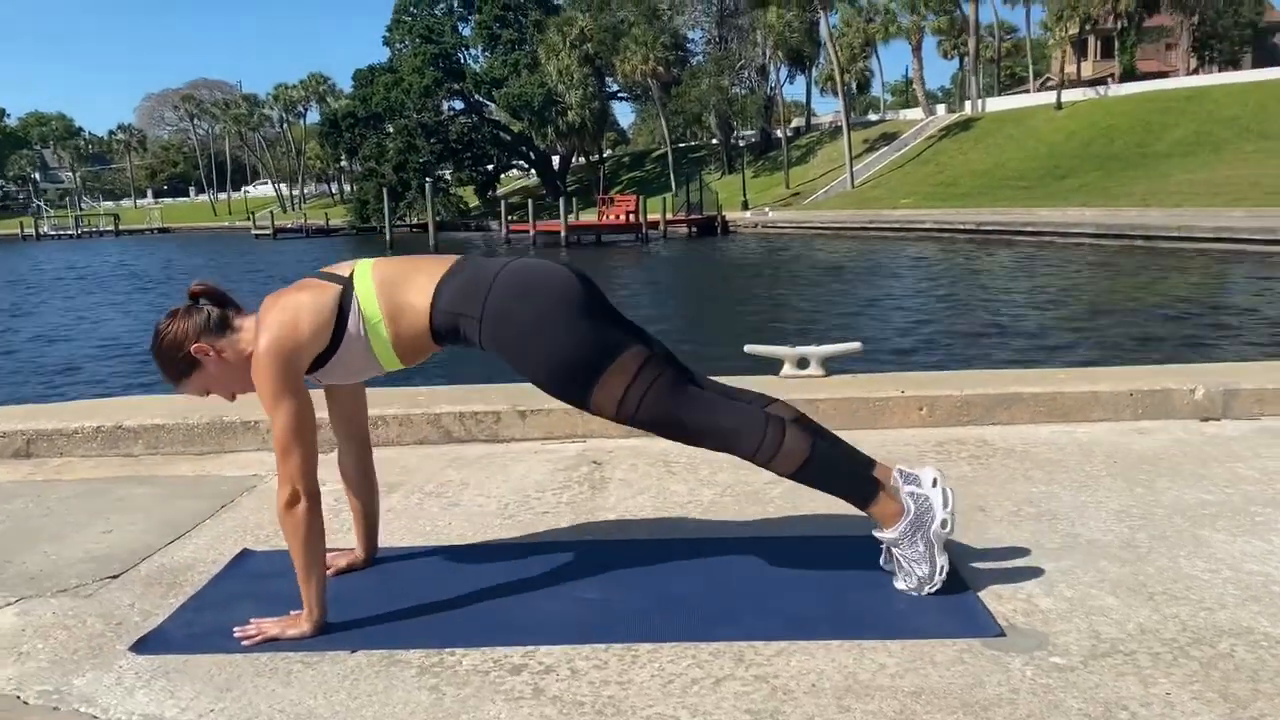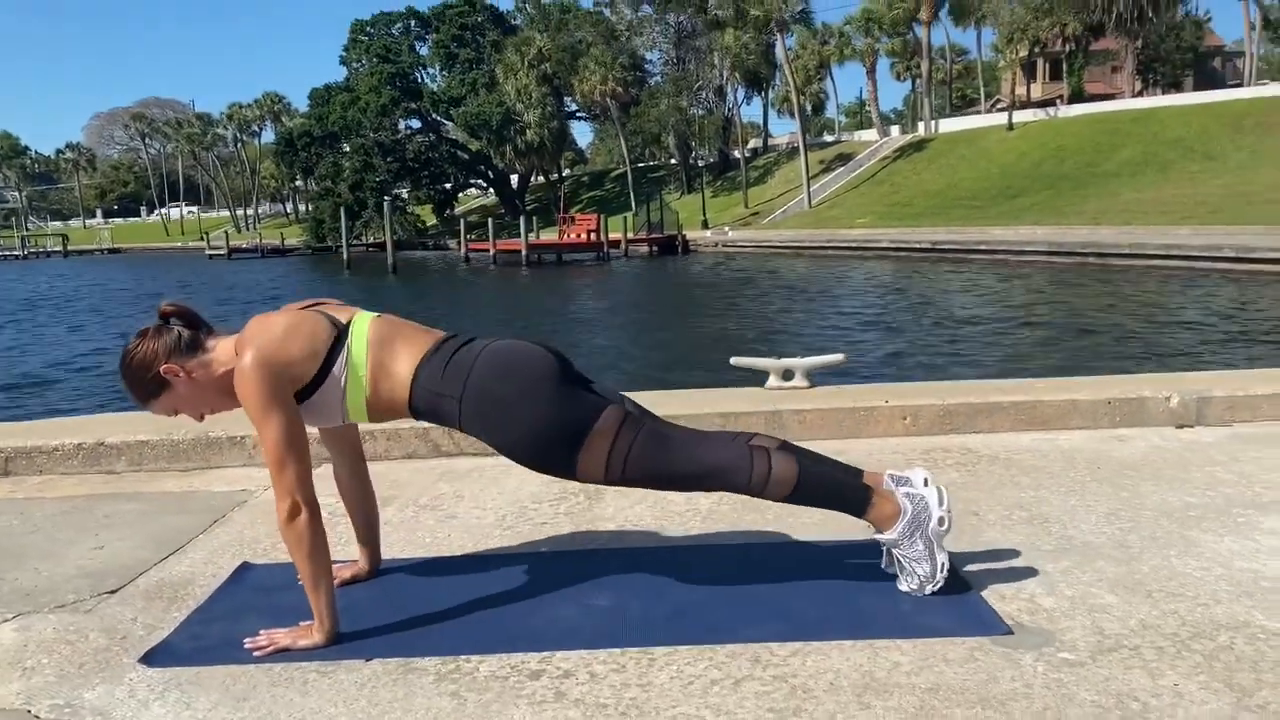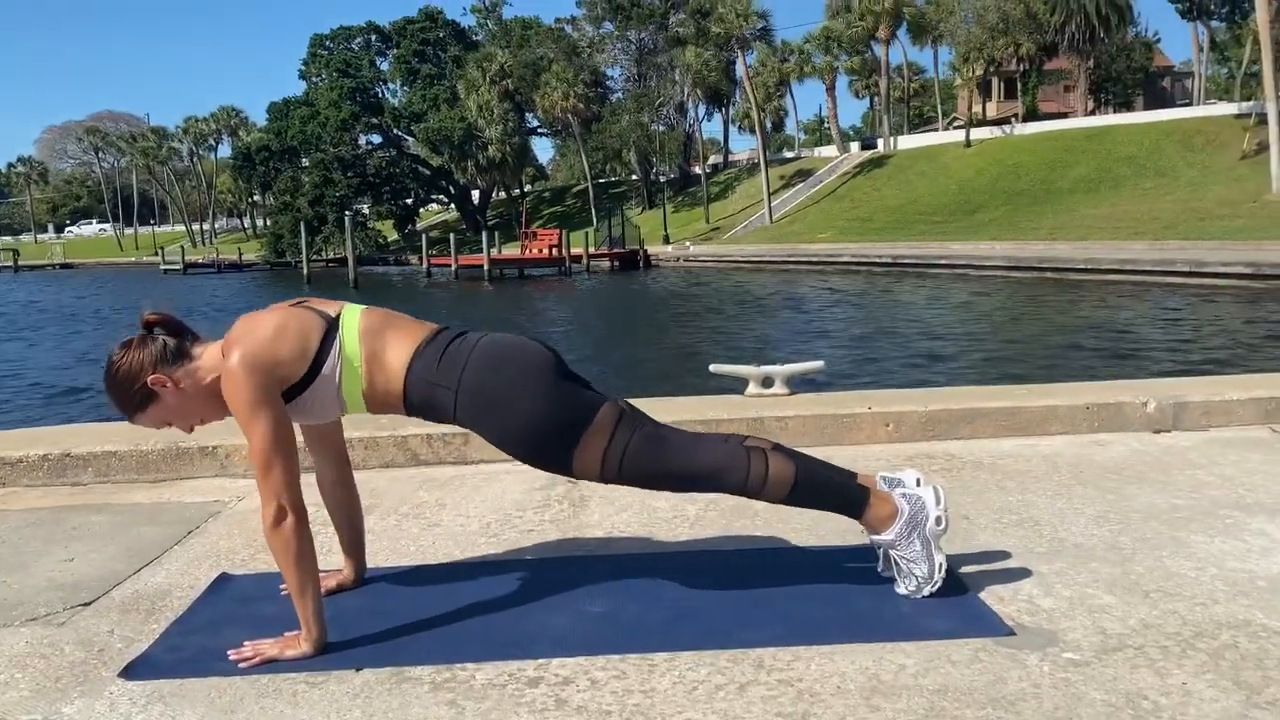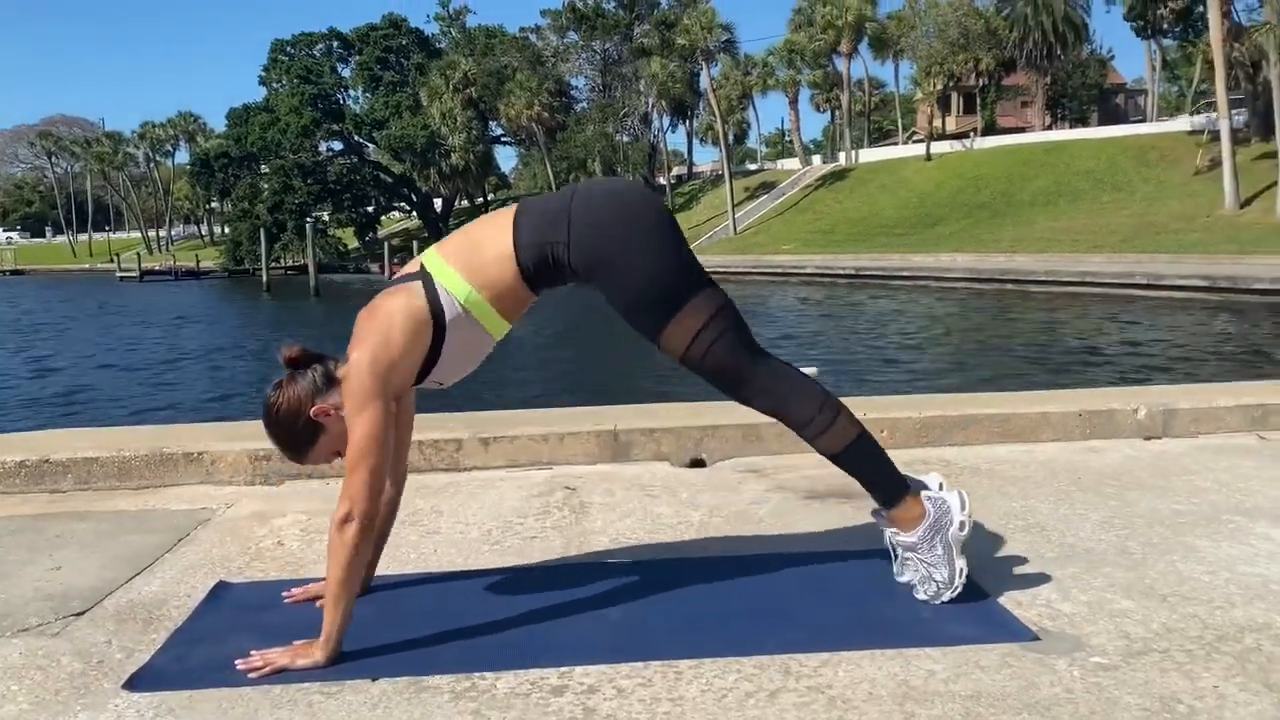
dt=0.5s
person 1, frame 1
left shoulder: (272, 343)
right shoulder: (309, 327)
left elbow: (295, 490)
right elbow: (353, 444)
left wrist: (310, 612)
right wrist: (366, 547)
left hip: (516, 309)
right hip: (526, 290)
left knee: (695, 414)
right knee: (701, 397)
left ankle: (894, 504)
right ankle: (893, 485)
person 1, frame 2
left shoulder: (254, 365)
right shoulder: (290, 336)
left elbow: (293, 502)
right elbow: (345, 450)
left wrist: (320, 622)
right wrist: (367, 558)
left hip: (499, 397)
right hip: (509, 371)
left knee: (689, 461)
right knee: (688, 450)
left ankle: (893, 507)
right ankle: (885, 488)
person 1, frame 3
left shoulder: (241, 366)
right shoulder: (278, 341)
left elbow: (281, 508)
right elbow: (330, 460)
left wrist: (308, 632)
right wrist: (353, 566)
left hip: (493, 389)
right hip: (497, 368)
left knee: (682, 460)
right knee: (678, 451)
left ankle: (889, 508)
right ankle: (877, 492)
person 1, frame 4
left shoulder: (367, 370)
right shoulder: (380, 356)
left elbow: (355, 512)
right elbow: (385, 492)
left wrist: (323, 645)
right wrist: (348, 581)
left hip: (597, 231)
right hip: (596, 222)
left knee: (749, 376)
right knee: (746, 375)
left ankle: (917, 515)
right ankle: (903, 503)
